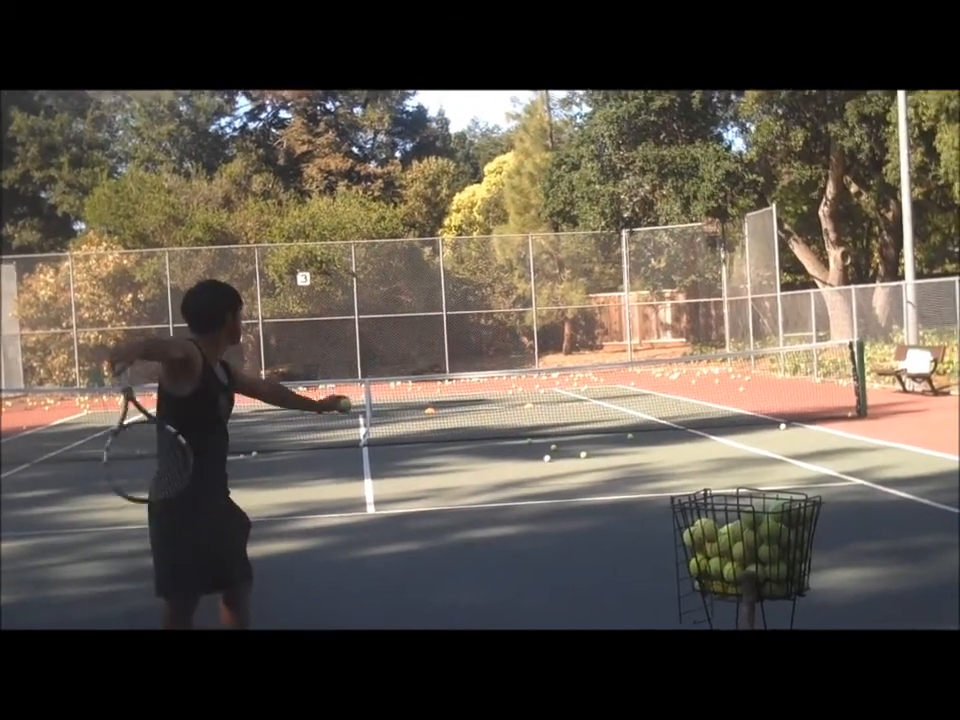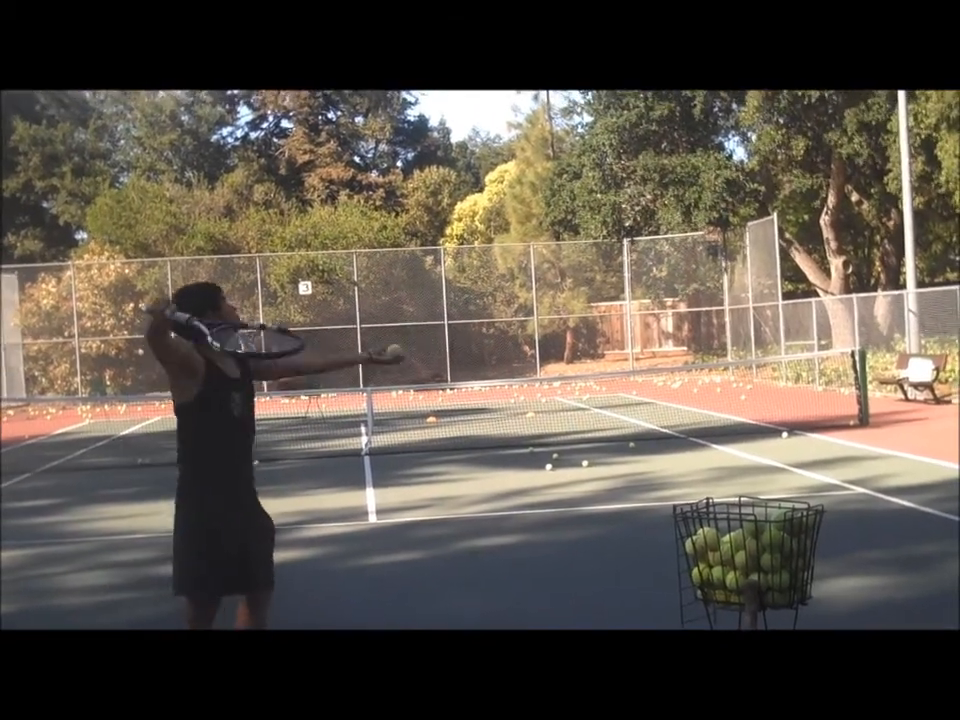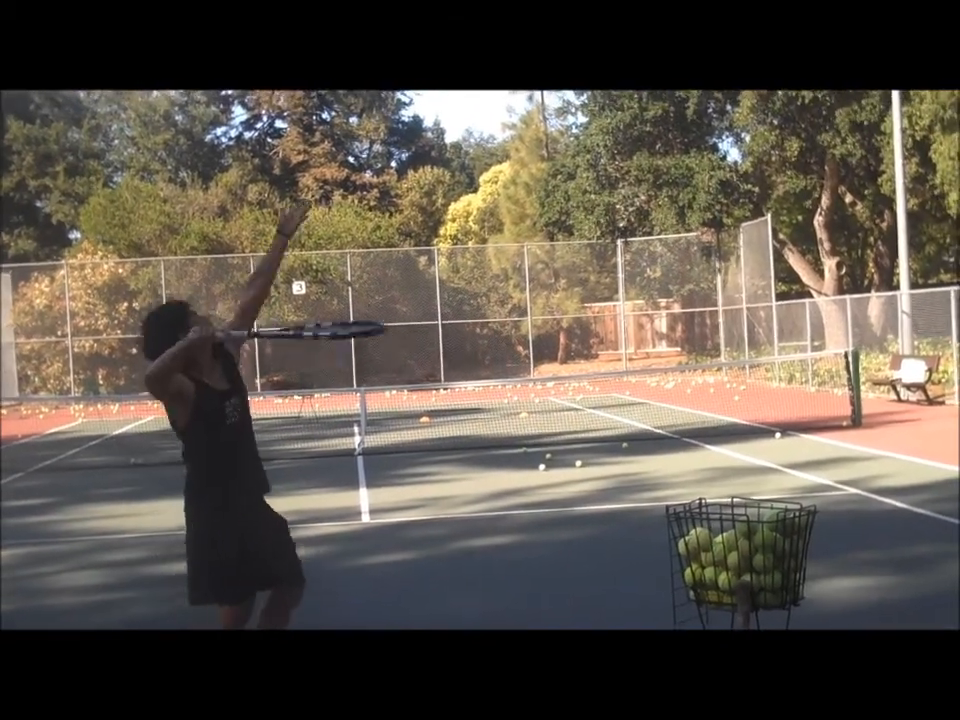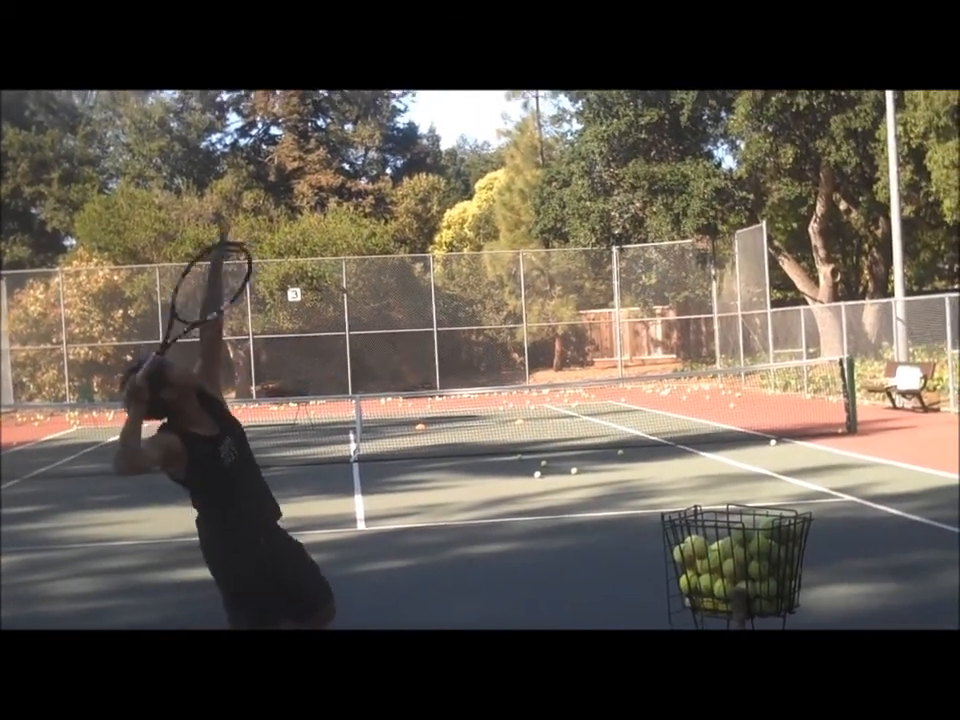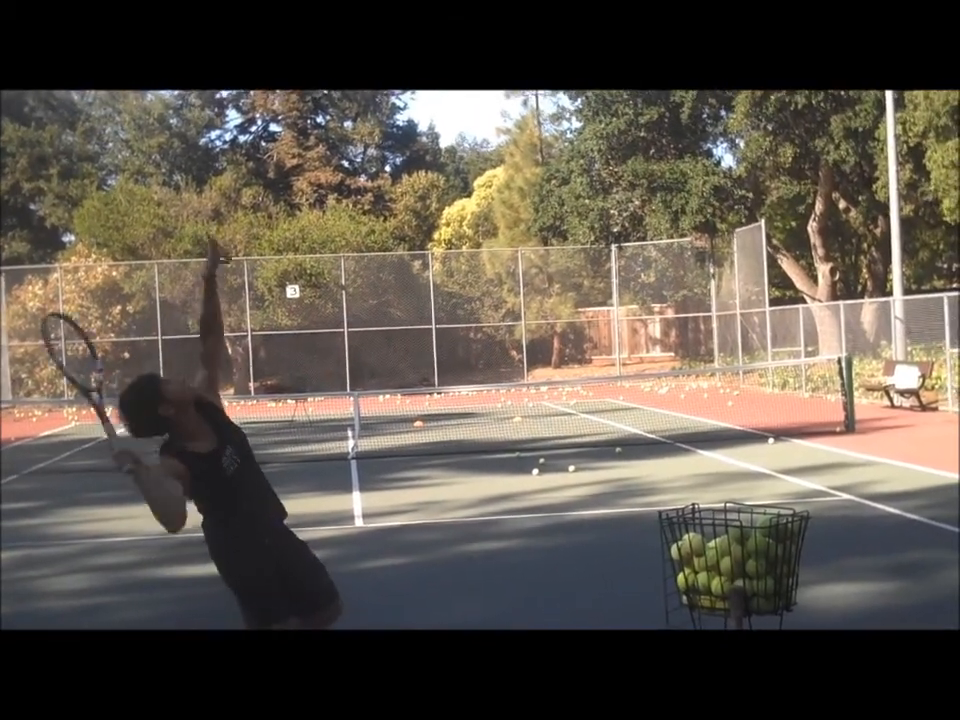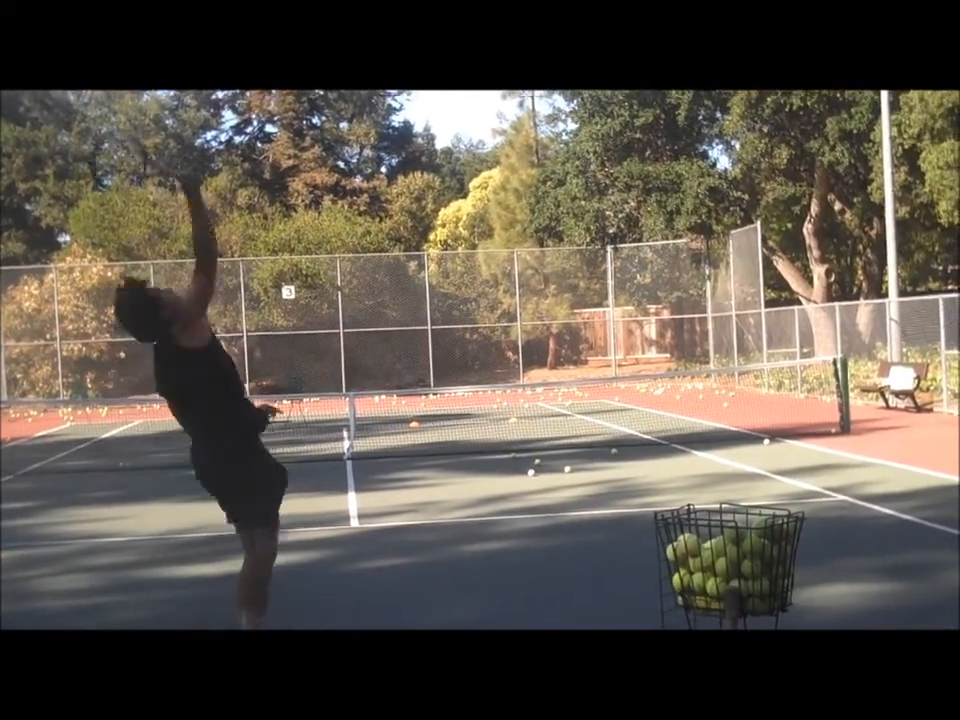
dt=0.3s
person 1, frame 1
left shoulder: (222, 370)
right shoulder: (185, 356)
left elbow: (266, 390)
right elbow: (147, 345)
left wrist: (314, 403)
right wrist: (128, 350)
left hip: (212, 497)
right hip: (179, 502)
left knee: (237, 584)
right knee: (182, 603)
person 1, frame 2
left shoulder: (242, 363)
right shoulder: (188, 363)
left elbow: (303, 362)
right elbow: (156, 331)
left wrist: (364, 357)
right wrist: (160, 318)
left hip: (241, 498)
right hip: (203, 505)
left knee: (258, 592)
right knee: (203, 606)
person 1, frame 3
left shoulder: (226, 354)
right shoulder: (181, 389)
left elbow: (255, 294)
right elbow: (154, 382)
left wrist: (283, 239)
right wrist: (189, 344)
left hip: (251, 503)
right hip: (214, 511)
left knee: (290, 586)
right knee: (237, 609)
person 1, frame 4
left shoulder: (208, 395)
right shoulder: (171, 444)
left elbow: (210, 326)
right elbow: (126, 464)
left wrist: (217, 265)
right wrist: (135, 410)
left hip: (266, 533)
right hip: (231, 545)
left knee: (319, 610)
person 1, frame 5
left shoulder: (205, 404)
right shoulder: (171, 463)
left elbow: (211, 338)
right elbow: (174, 519)
left wrist: (210, 279)
right wrist: (140, 475)
left hip: (273, 534)
right hip: (241, 550)
left knee: (325, 609)
right knee: (270, 626)
person 1, frame 6
left shoulder: (168, 365)
right shoulder: (182, 324)
right elbow: (208, 258)
left wrist: (250, 410)
right wrist: (194, 197)
left hip: (216, 458)
right hip: (236, 458)
left knee: (259, 542)
right knee: (262, 548)
left ankle: (250, 618)
right ankle: (250, 621)
